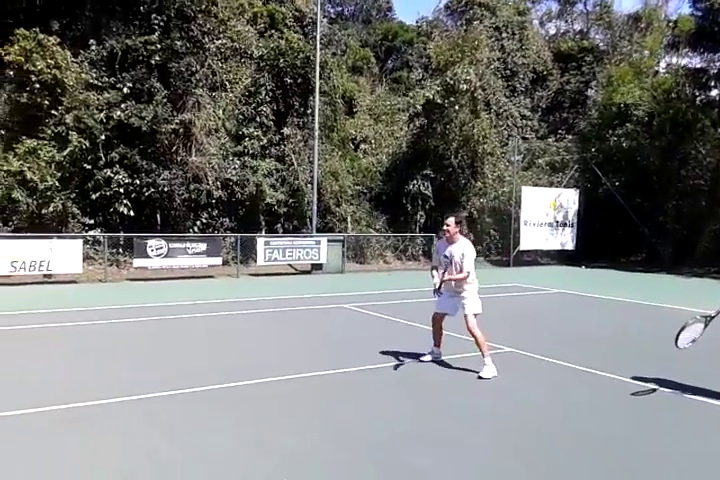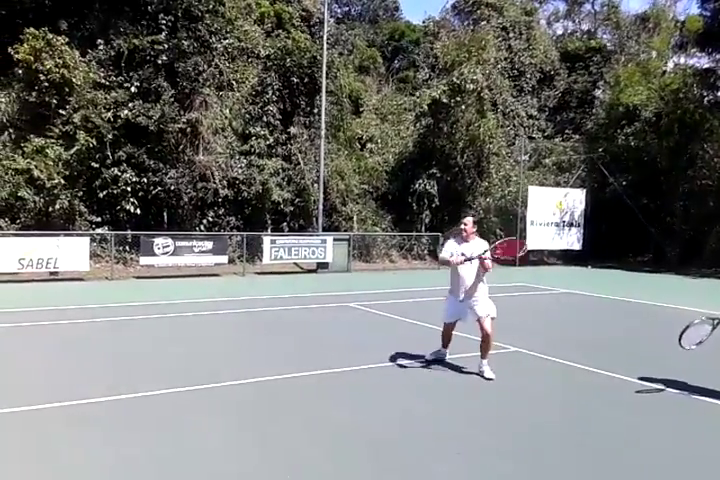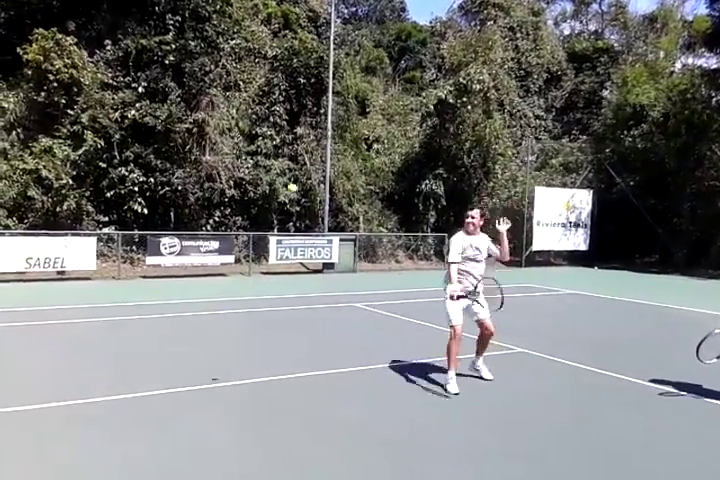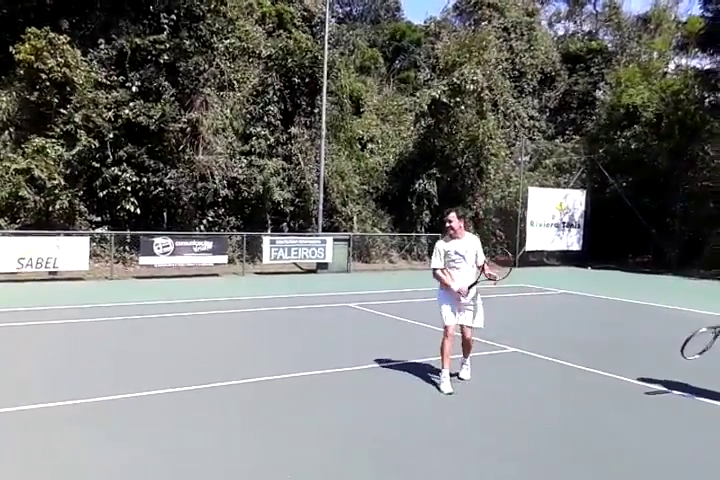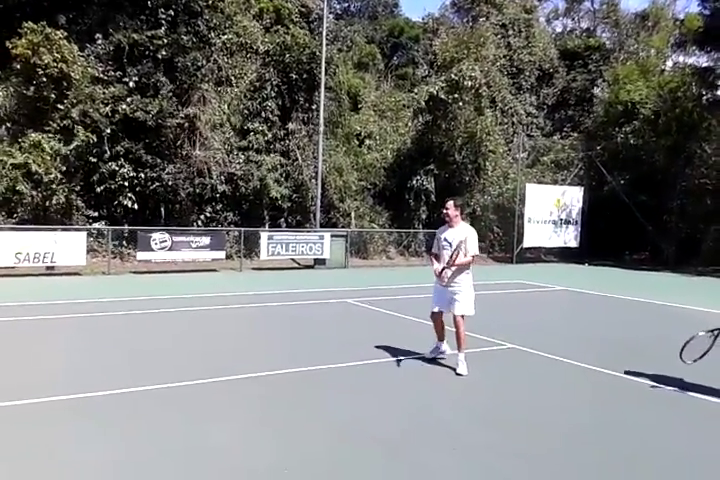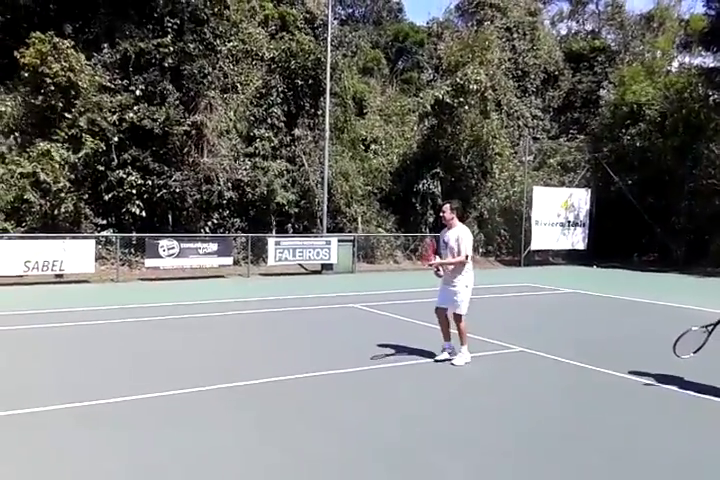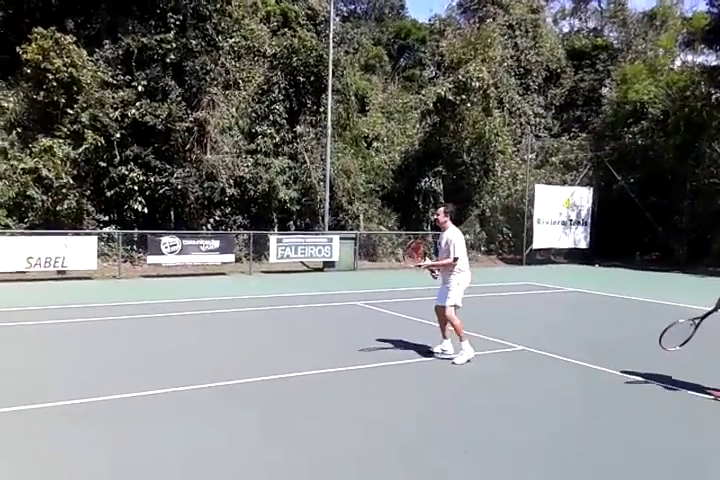
dt=0.5s
person 1, frame 1
left shoulder: (466, 247)
right shoulder: (440, 244)
left elbow: (465, 275)
right elbow: (435, 266)
left wrist: (448, 278)
right wrist: (436, 278)
left hip: (467, 290)
right hip: (448, 290)
left knee: (471, 326)
right knee: (436, 319)
left ankle: (489, 364)
right ankle: (436, 352)
person 1, frame 2
left shoulder: (482, 245)
right shoulder: (452, 243)
left elbow: (487, 268)
right elbow: (442, 258)
left wrist: (485, 261)
right wrist: (452, 260)
left hip: (478, 295)
right hip: (456, 294)
left knee: (487, 331)
right knee: (447, 328)
left ankle: (483, 364)
right ankle: (442, 351)
person 1, frame 3
left shoulder: (485, 240)
right shoulder: (457, 239)
left elbow: (504, 257)
right elbow: (453, 265)
left wrist: (502, 233)
right wrist: (454, 286)
right hip: (456, 292)
left knee: (489, 330)
right knee: (456, 332)
left ankle: (478, 363)
right ankle: (451, 376)
person 1, frame 4
left shoulder: (474, 240)
right shoulder: (442, 244)
left elbow: (480, 264)
right elbow: (436, 271)
left wrist: (489, 273)
right wrist: (454, 286)
left hip: (470, 296)
right hip: (448, 294)
left knee: (467, 334)
right knee: (448, 332)
left ankle: (465, 362)
right ankle: (445, 375)
person 1, frame 5
left shoulder: (468, 232)
right shoulder: (441, 231)
left elbow: (471, 258)
right elbow: (434, 253)
left wrist: (454, 263)
right wrist: (436, 265)
left hip: (460, 283)
right hip: (441, 282)
left knee: (458, 320)
right knee: (436, 316)
left ankle: (461, 359)
right ankle: (441, 346)
person 1, frame 6
left shoulder: (463, 233)
right shoulder: (444, 232)
left elbow: (463, 259)
left wrist: (441, 263)
right wrist: (439, 265)
left hip: (461, 281)
right hip: (447, 280)
left knee: (457, 315)
right knee: (440, 311)
left ankle: (464, 351)
right ankle: (449, 348)
person 1, frame 7
left shoulder: (454, 235)
right shoulder: (443, 234)
left elbow: (453, 260)
left wrist: (431, 264)
right wrist: (435, 267)
left hip: (457, 278)
right hip: (448, 278)
left knee: (449, 312)
right knee: (439, 309)
left ankle: (466, 348)
right ankle: (446, 344)
